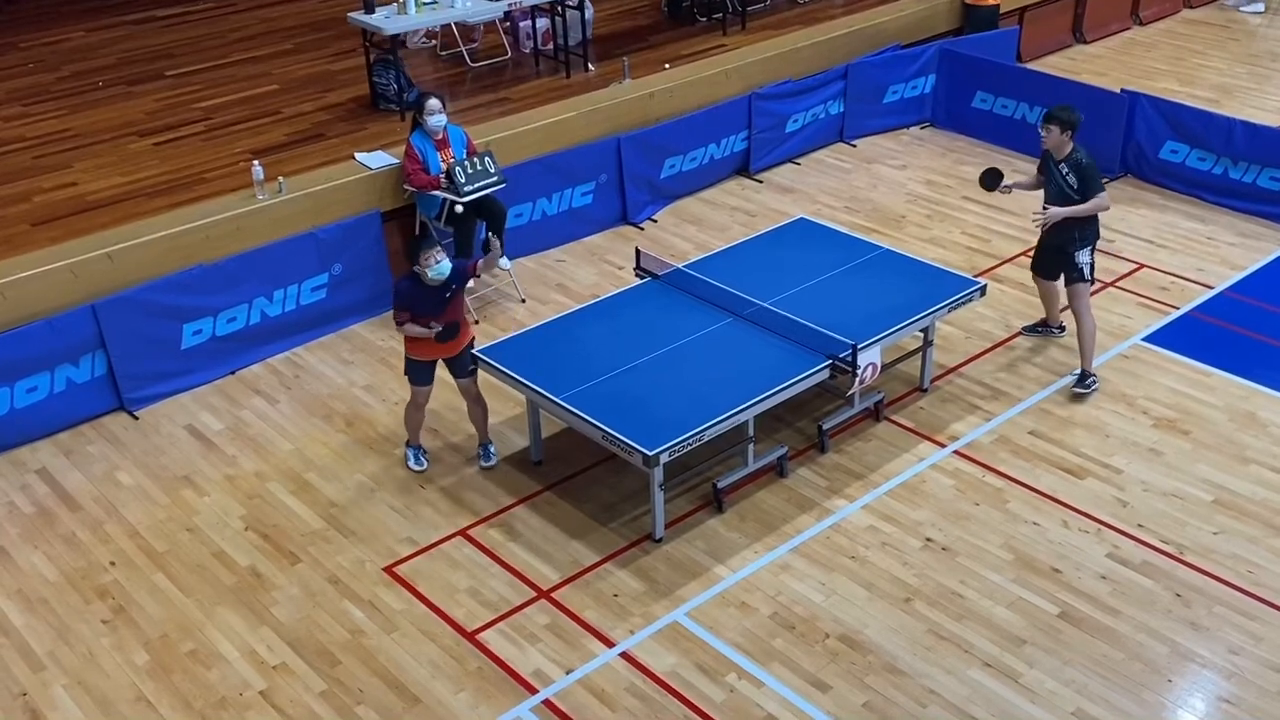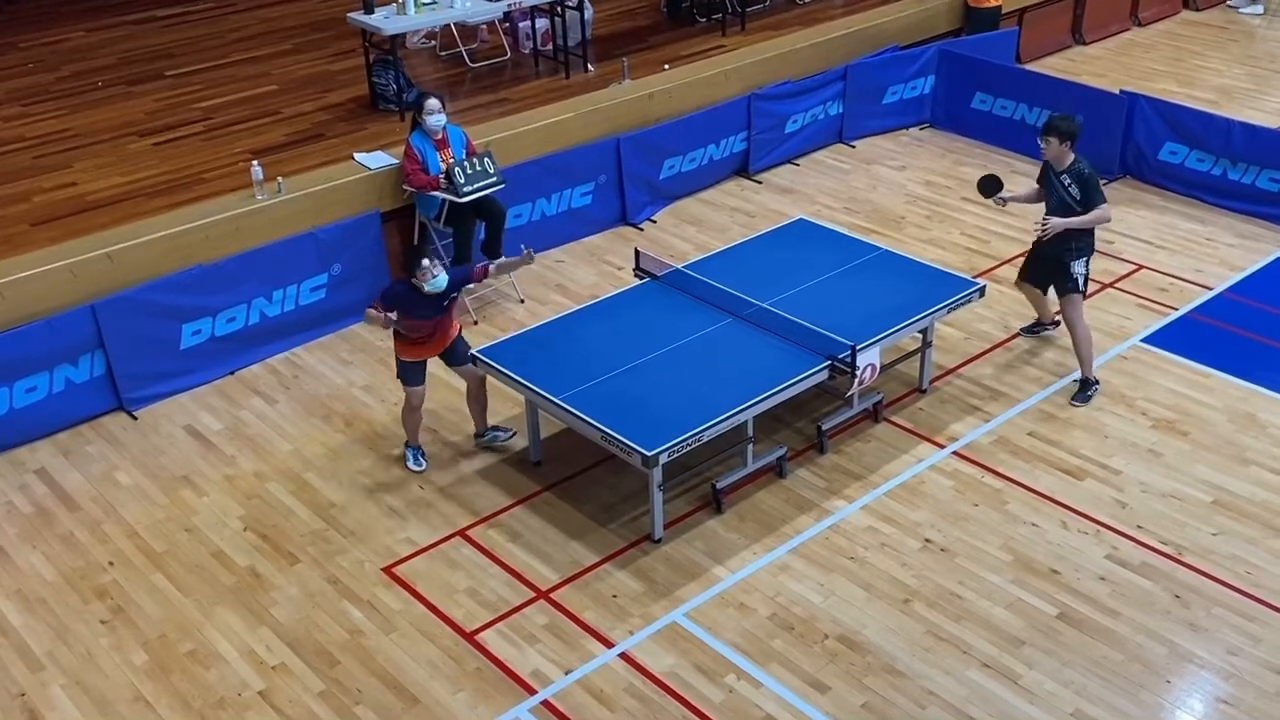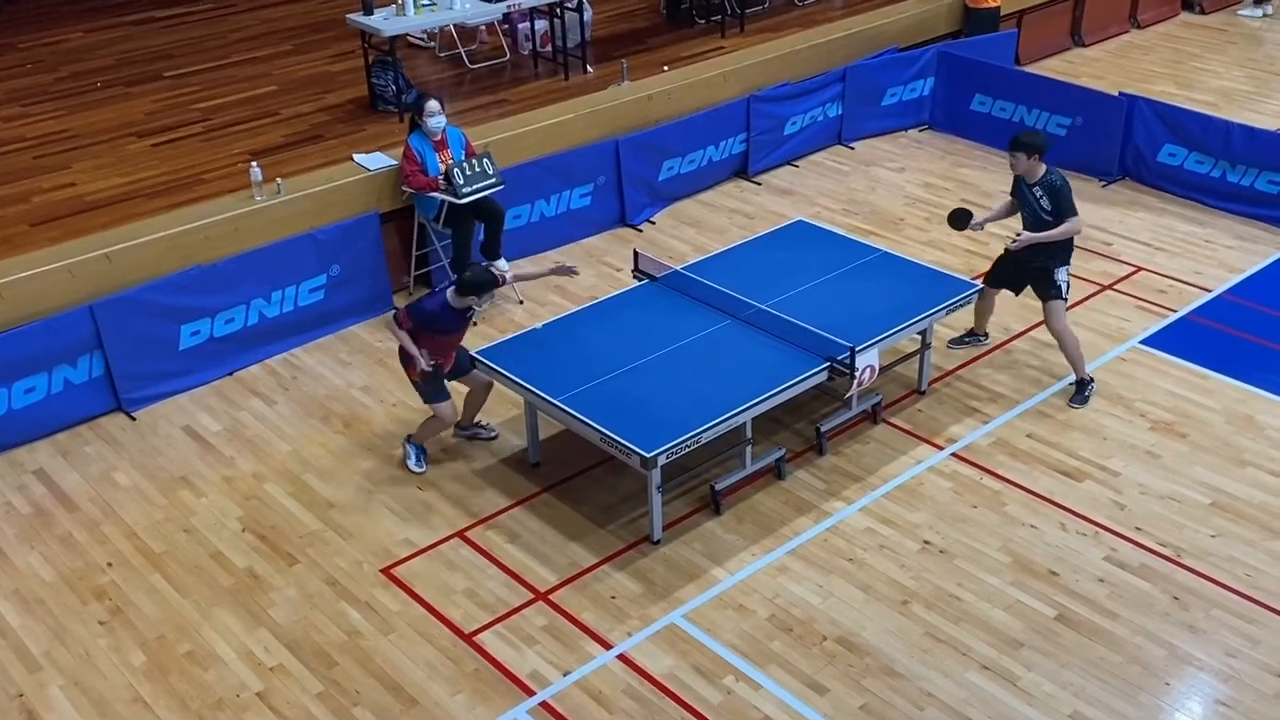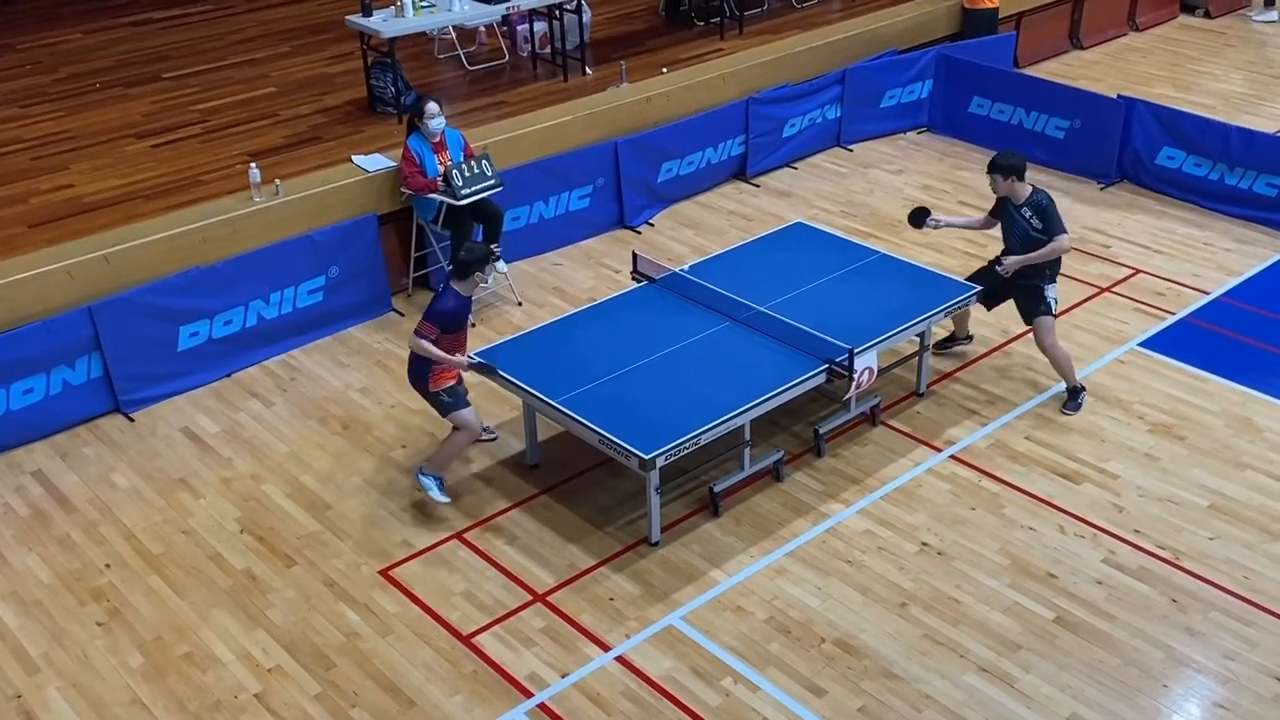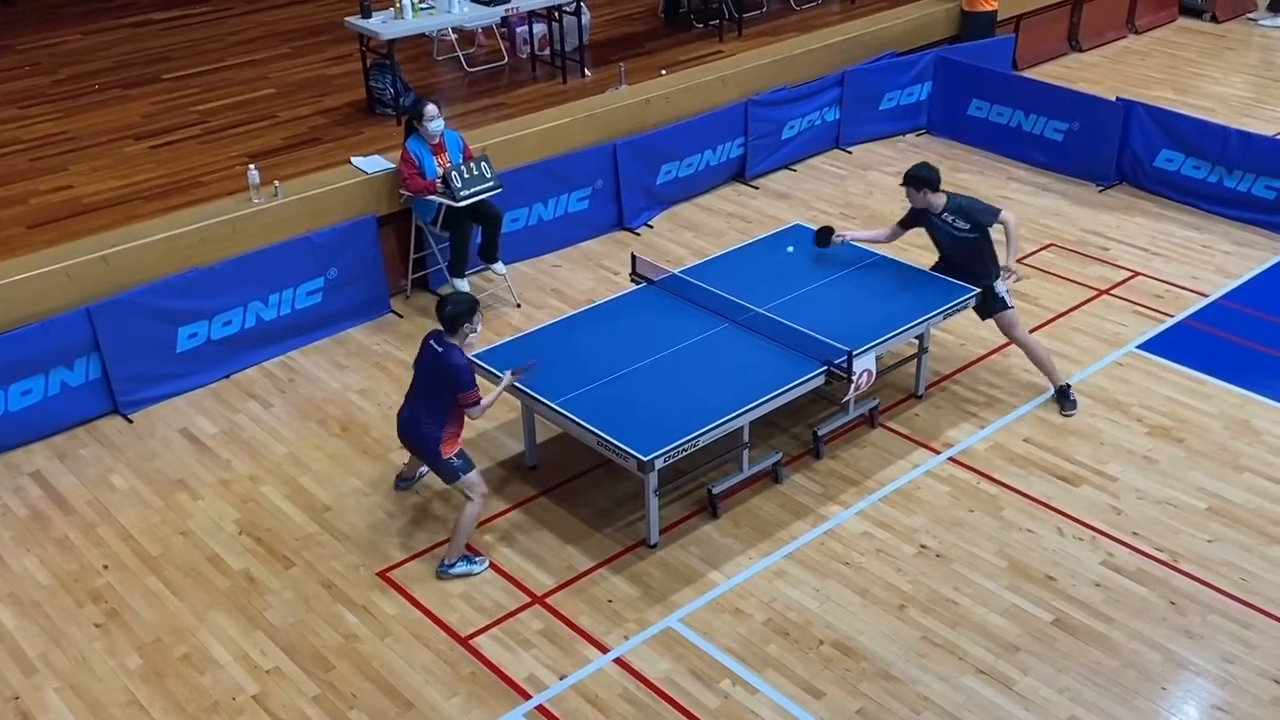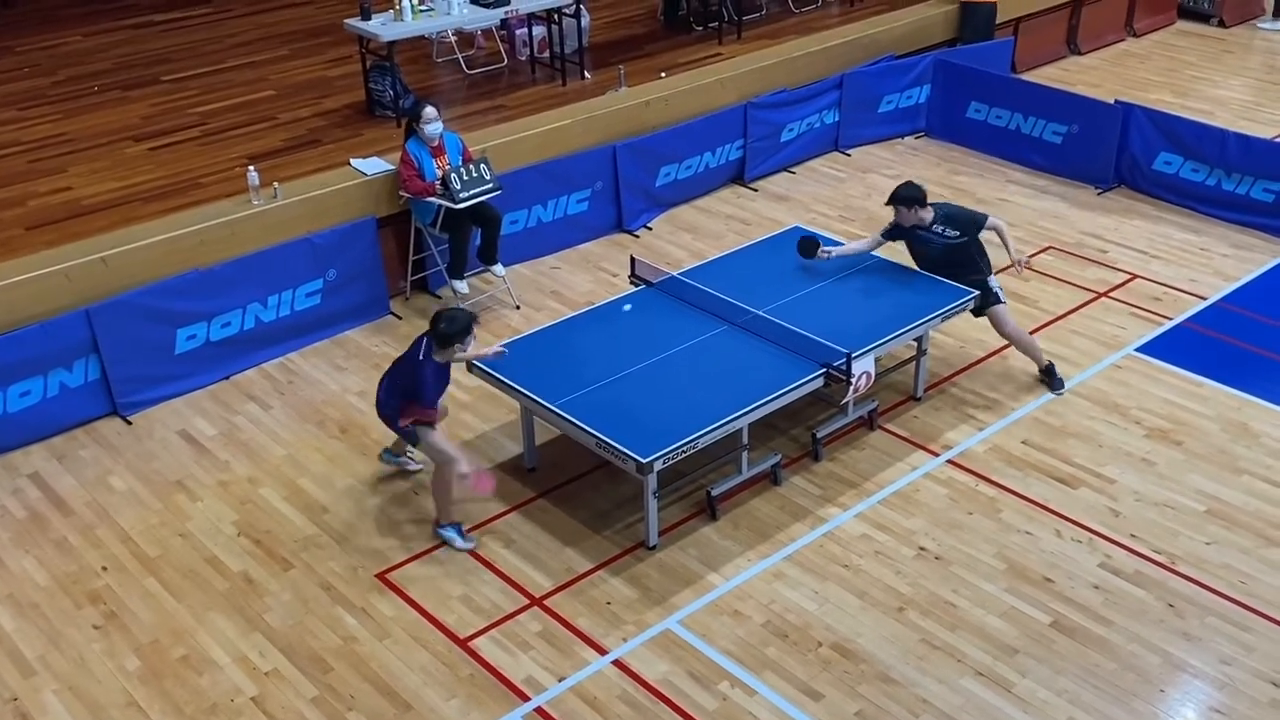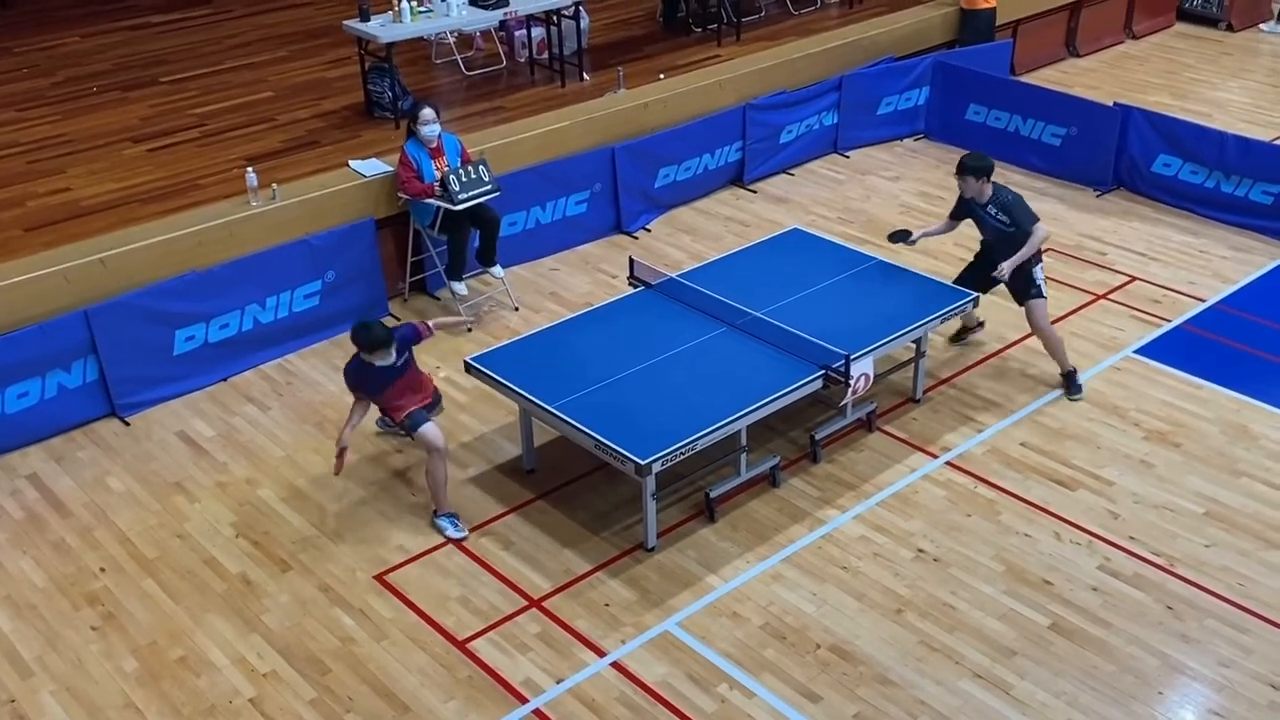
dt=0.3s
person 1, frame 1
left shoulder: (1082, 163)
right shoulder: (1048, 154)
left elbow: (1103, 202)
left wrist: (1063, 212)
right wrist: (1014, 184)
left hip: (1078, 240)
right hip: (1052, 233)
left knee: (1079, 304)
right knee: (1042, 278)
left ankle: (1087, 374)
right ankle: (1052, 323)
person 1, frame 2
left shoulder: (1084, 173)
right shoulder: (1048, 166)
left elbow: (1104, 214)
left wrist: (1065, 223)
right wrist: (1011, 197)
left hip: (1073, 250)
right hip: (1047, 242)
left knee: (1072, 315)
right knee: (1027, 284)
left ankle: (1089, 380)
right ankle: (1047, 321)
person 1, frame 3
left shoulder: (1056, 185)
right shoulder: (1020, 178)
left elbow: (1075, 226)
left wrist: (1034, 237)
right wrist: (984, 219)
left hip: (1052, 260)
right hip: (1023, 251)
left knee: (1056, 324)
right knee: (984, 289)
left ankle: (1084, 380)
right ankle: (978, 333)
person 1, frame 4
left shoulder: (1042, 204)
right shoulder: (1005, 200)
left elbow: (1063, 244)
right elbow: (988, 221)
left wrist: (1021, 261)
right wrist: (946, 221)
left hip: (1037, 279)
right hip: (1005, 266)
left knee: (1046, 342)
left ankle: (1075, 388)
right ankle: (960, 336)
person 1, frame 5
left shoulder: (964, 207)
right shoulder: (920, 211)
left elbow: (1008, 221)
right elbow: (890, 234)
left wrist: (1010, 258)
right wrist: (850, 236)
left hip: (985, 276)
right hip: (949, 272)
left knee: (1017, 335)
left ankle: (1061, 387)
person 1, frame 6
left shoulder: (952, 215)
right shoulder: (903, 226)
left elbow: (996, 224)
right elbow: (871, 242)
left wrist: (1012, 253)
right wrist: (834, 252)
left hip: (975, 276)
right hip: (937, 278)
left knee: (1009, 330)
left ankle: (1046, 368)
person 1, frame 7
left shoulder: (1008, 201)
right shoulder: (968, 199)
left elbow: (1042, 232)
right elbow: (950, 223)
left wrist: (1012, 262)
right wrist: (921, 234)
left hip: (1022, 262)
right hip: (992, 257)
left knee: (1041, 324)
left ankle: (1068, 372)
right ankle: (972, 324)
person 2, frame 1
left shoulder: (456, 270)
right shoulder: (406, 288)
left elbow: (483, 266)
right elbow: (401, 325)
left wrist: (494, 254)
right wrist: (430, 333)
left hip: (459, 342)
right hip: (421, 349)
left knee: (472, 393)
right knee: (419, 400)
left ankle: (484, 444)
right ankle: (413, 445)
person 2, frame 2
left shoulder: (454, 277)
right shoulder: (399, 291)
left elbow: (494, 269)
right elbow: (370, 314)
left wrist: (521, 261)
right wrist: (385, 320)
left hip: (447, 336)
right hip: (411, 348)
left knee: (477, 377)
right knee: (414, 401)
left ankle: (482, 432)
right ankle: (413, 446)
person 2, frame 3
left shoulder: (470, 289)
right shoulder: (430, 308)
left elbow: (512, 276)
right elbow: (395, 324)
left wrist: (552, 271)
right wrist: (416, 355)
left hip: (449, 352)
right hip: (425, 365)
left knee: (483, 382)
right knee: (446, 414)
left ankle: (465, 426)
right ankle: (415, 443)
person 2, frame 4
left shoulder: (456, 279)
right shoulder: (448, 306)
right elbow: (417, 342)
left wrist: (484, 258)
right wrist: (453, 360)
left hip: (442, 366)
right hip: (433, 375)
left knee: (461, 394)
right knee: (471, 426)
left ankle: (466, 431)
right ankle: (430, 472)
person 2, frame 5
left shoulder: (433, 339)
right shoulder: (459, 366)
right elbow: (474, 411)
left wrist: (461, 351)
right wrist: (502, 386)
left hip: (407, 422)
right hip: (434, 442)
right knee: (476, 494)
left ankle: (406, 476)
right ankle: (452, 561)
person 2, frame 6
left shoulder: (432, 339)
right shoulder: (427, 380)
right elbow: (428, 422)
left wrist: (480, 354)
right wrist: (457, 461)
left hip: (398, 395)
right hip: (398, 411)
left knee: (433, 420)
right knee: (446, 459)
left ankle: (395, 453)
right ankle: (446, 524)
person 2, frame 7
left shoulder: (402, 334)
right shoulder: (356, 372)
left elbow: (431, 326)
right elbow: (362, 401)
left wrist: (461, 321)
right wrist: (348, 430)
left hip: (423, 390)
right hip: (401, 406)
left knee: (434, 411)
right knee: (437, 446)
left ankle: (392, 423)
right ankle: (443, 513)
person 3, frame 1
left shoulder: (457, 132)
right shoulder: (416, 141)
right elbow: (413, 177)
right wrist: (437, 181)
right hip: (437, 198)
left knee: (497, 210)
right knee: (466, 218)
person 3, frame 2
left shoulder: (456, 133)
right shoulder: (415, 142)
right elbow: (412, 177)
right wrist: (436, 181)
right hip: (437, 198)
left knee: (497, 211)
right knee: (466, 219)
left ankle: (493, 252)
right ankle: (461, 268)
person 3, frame 3
left shoulder: (455, 134)
right shoulder: (414, 143)
right elbow: (411, 179)
right wrist: (436, 183)
right hip: (436, 200)
left knee: (496, 212)
right knee: (465, 221)
left ankle: (492, 254)
right ankle: (460, 270)
person 3, frame 4
left shoulder: (454, 135)
right shoulder: (413, 145)
left elbow: (471, 161)
right elbow: (410, 180)
right wrist: (434, 184)
right hip: (435, 201)
left knee: (495, 213)
right knee: (464, 222)
left ankle: (490, 255)
person 3, frame 5
left shoulder: (453, 137)
right shoulder: (412, 147)
left elbow: (470, 163)
right elbow: (409, 182)
right wrist: (433, 186)
right hip: (434, 203)
left knee: (494, 215)
right knee: (463, 223)
left ankle: (489, 257)
right ankle: (457, 273)
person 3, frame 6
left shoulder: (452, 139)
right shoulder: (411, 149)
left elbow: (470, 165)
right elbow: (408, 183)
right wrist: (432, 188)
right hip: (433, 204)
left knee: (493, 216)
right knee: (462, 225)
left ankle: (488, 258)
right ankle: (455, 274)
person 3, frame 7
left shoulder: (451, 141)
right shoulder: (410, 151)
right elbow: (407, 185)
right wrist: (431, 189)
right hip: (431, 207)
left knee: (492, 218)
right knee: (461, 226)
left ankle: (487, 260)
right ankle: (454, 276)
